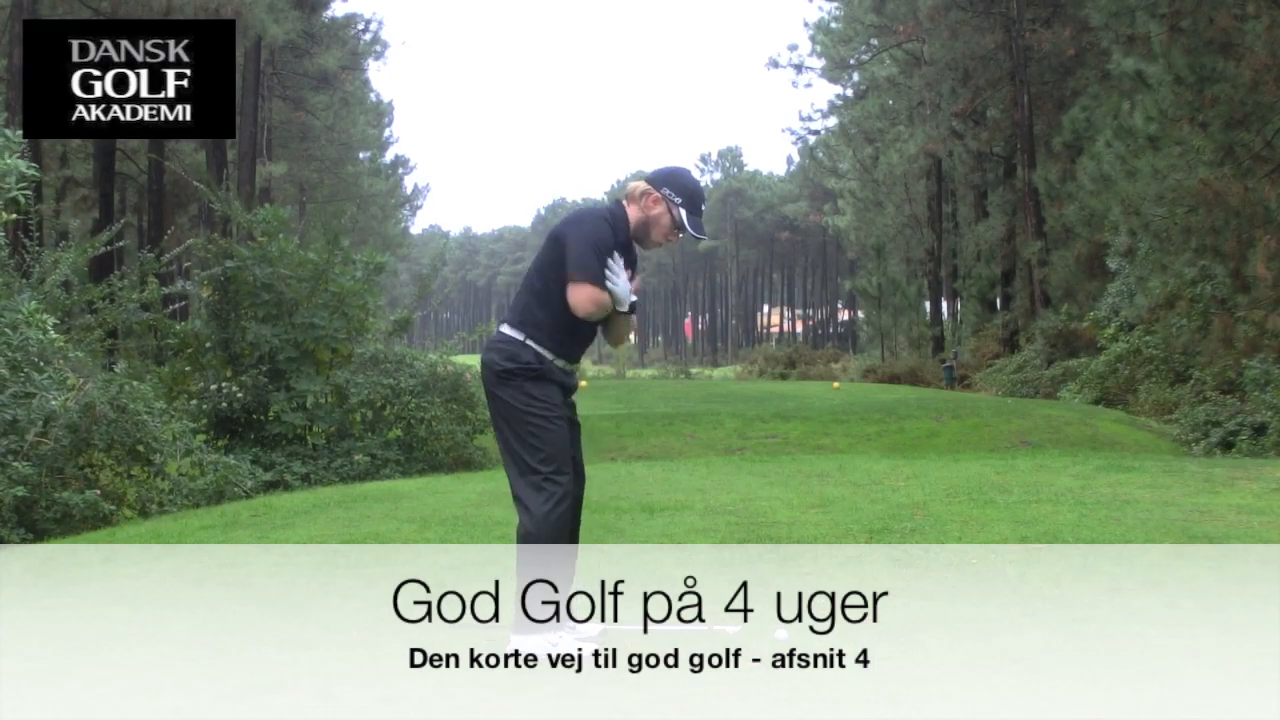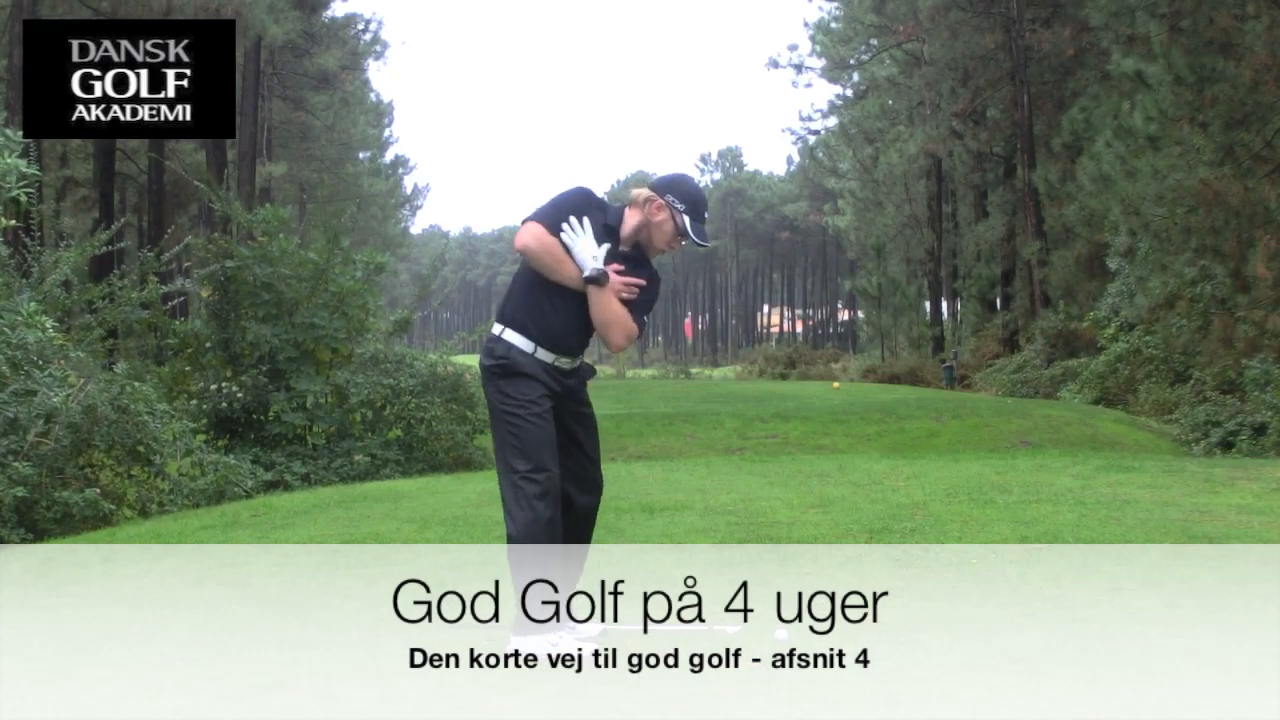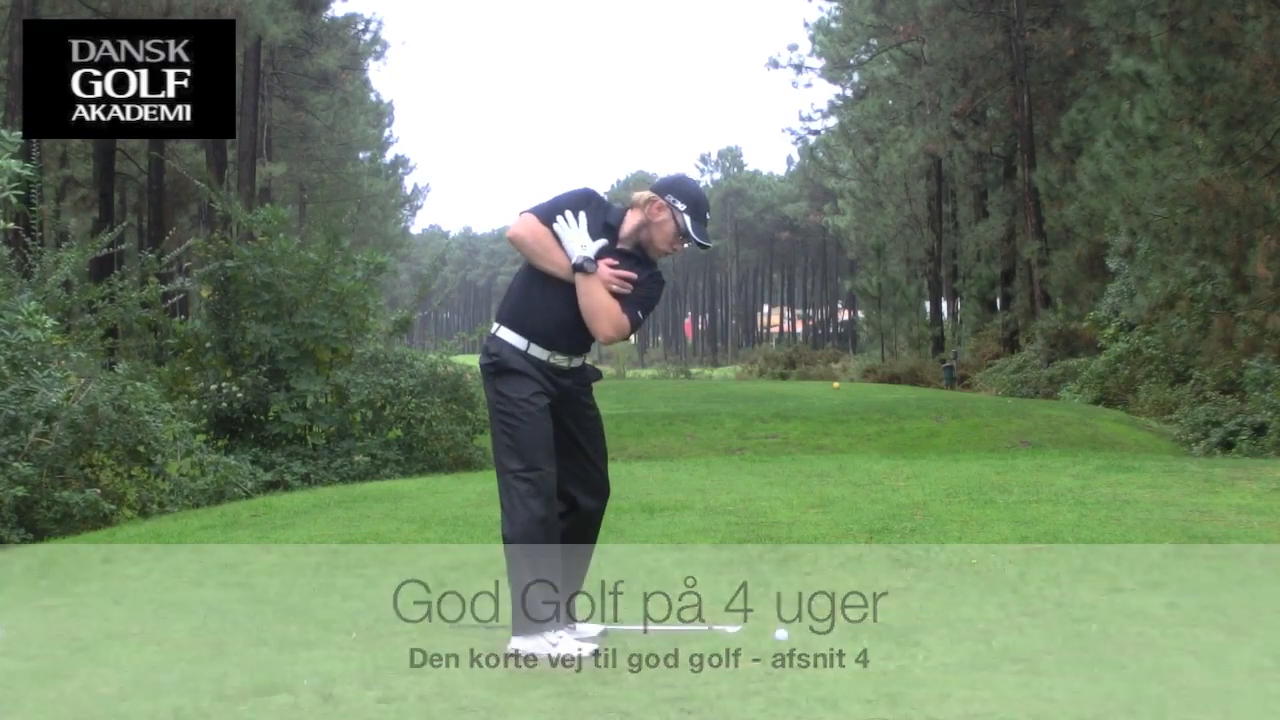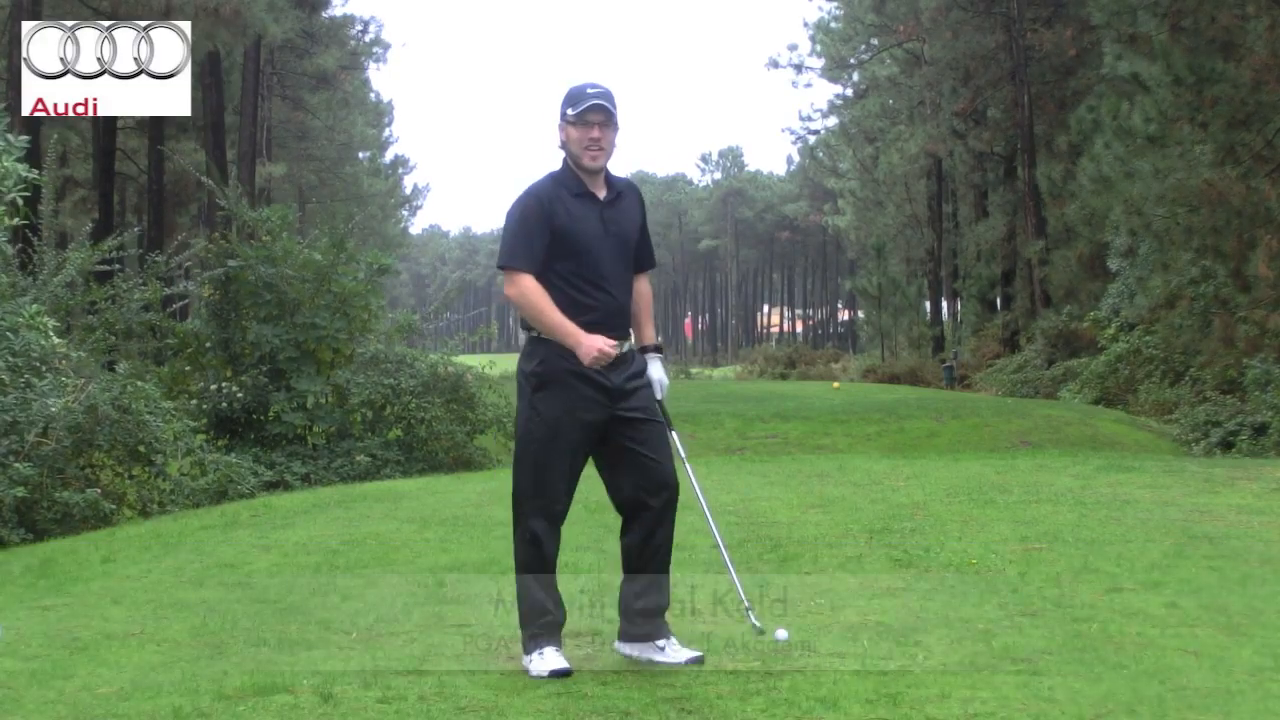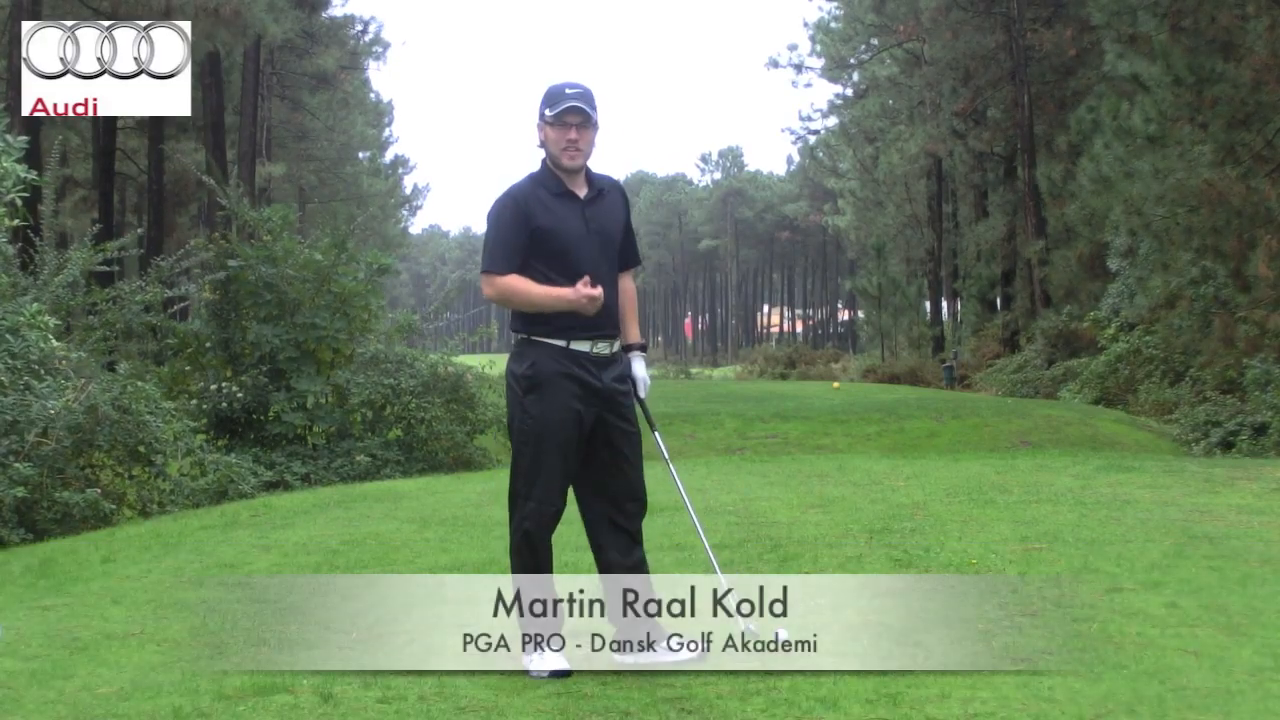
dt=0.3s
person 1, frame 1
left shoulder: (623, 247)
right shoulder: (596, 224)
left elbow: (617, 337)
right elbow: (581, 300)
left wrist: (621, 301)
right wrist: (620, 299)
left hip: (542, 370)
right hip: (521, 366)
left knee: (564, 488)
right knee: (546, 490)
right ankle: (531, 626)
person 1, frame 2
left shoulder: (643, 276)
right shoulder: (582, 206)
left elbow: (619, 338)
right elbow: (527, 239)
left wrist: (594, 275)
right wrist: (590, 278)
left hip: (566, 374)
right hip: (516, 363)
left knee: (582, 491)
right knee: (535, 489)
right ankle: (531, 626)
person 1, frame 3
left shoulder: (647, 277)
right shoulder: (584, 207)
left elbow: (608, 330)
right elbow: (519, 230)
left wrist: (583, 262)
right wrist: (582, 272)
left hip: (569, 374)
right hip: (516, 362)
left knee: (587, 492)
right knee: (532, 488)
left ankle: (556, 611)
right ankle: (531, 625)
person 1, frame 4
left shoulder: (631, 199)
right shoulder: (540, 200)
right elbow: (516, 282)
left wrist: (652, 351)
right wrist: (579, 341)
left hip: (623, 369)
right hip: (559, 370)
left knee: (656, 488)
right knee: (542, 507)
left ankle: (642, 628)
right ankle: (541, 638)
person 1, frame 5
left shoulder: (614, 196)
right shoulder: (519, 202)
right elbow: (494, 284)
left wrist: (634, 349)
right wrist: (569, 298)
left hip: (609, 369)
right hip: (547, 370)
left knee: (622, 506)
right knee: (538, 509)
left ankle: (635, 632)
right ankle: (538, 638)
